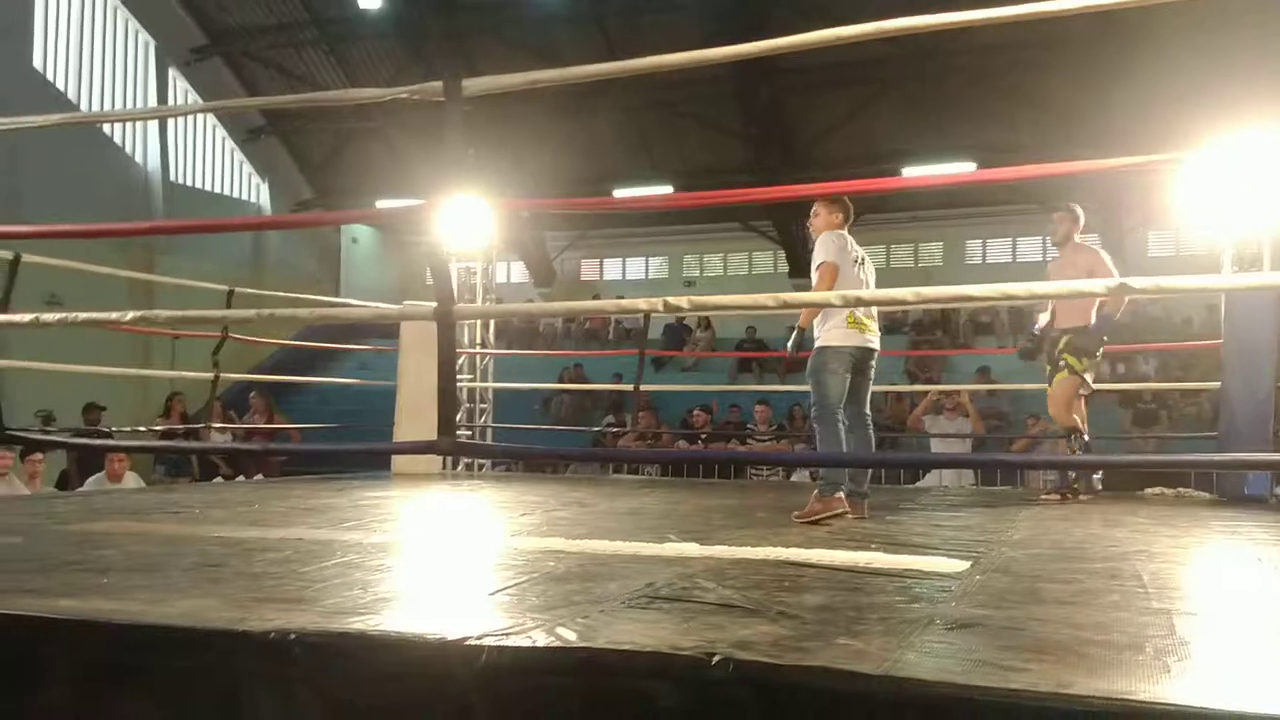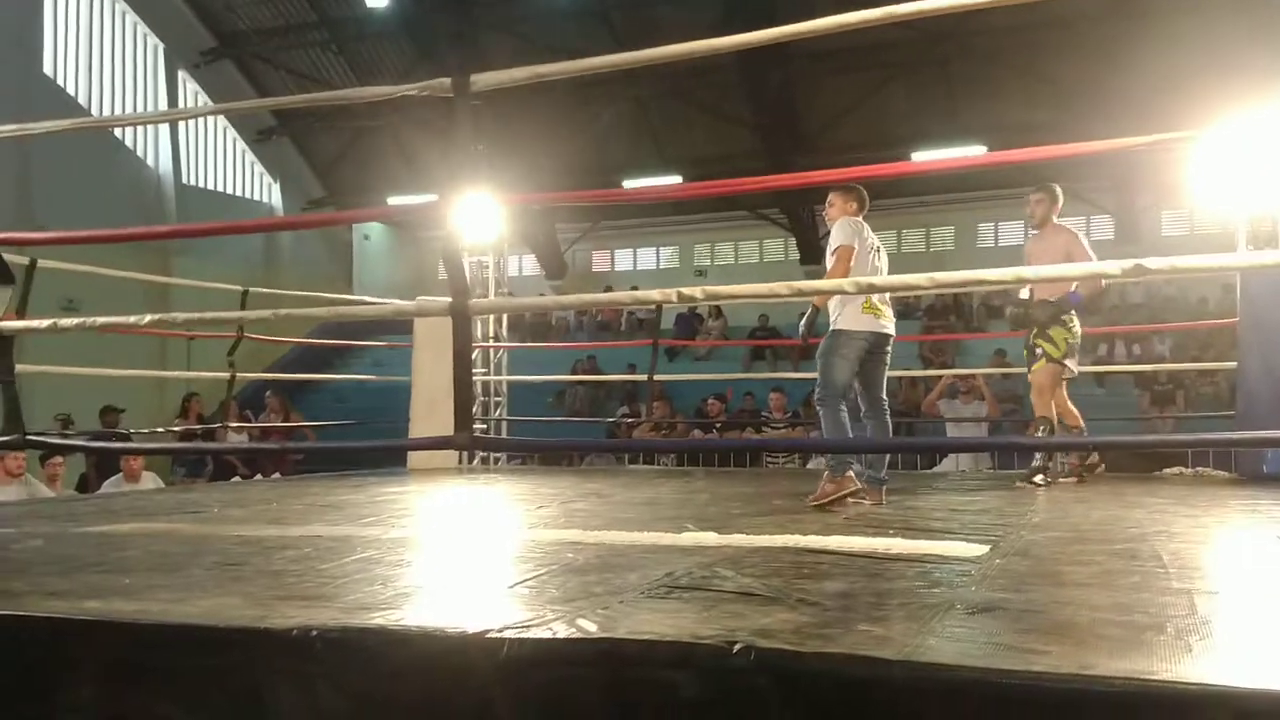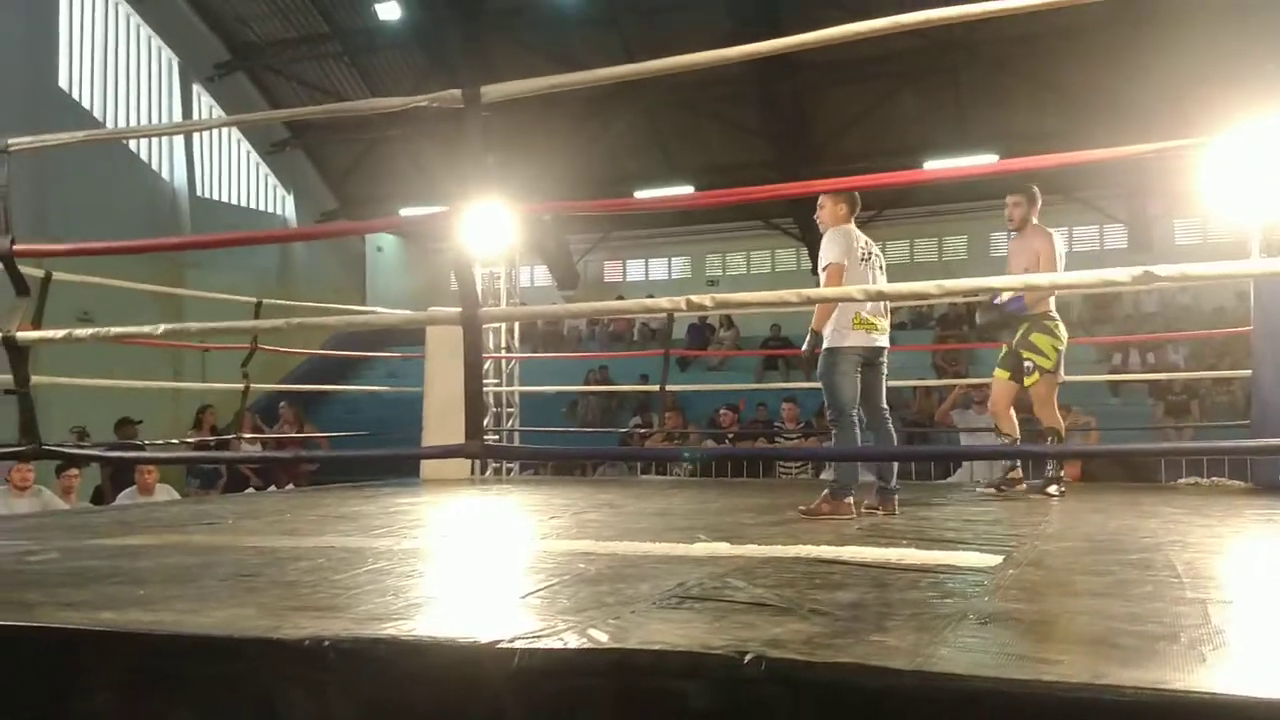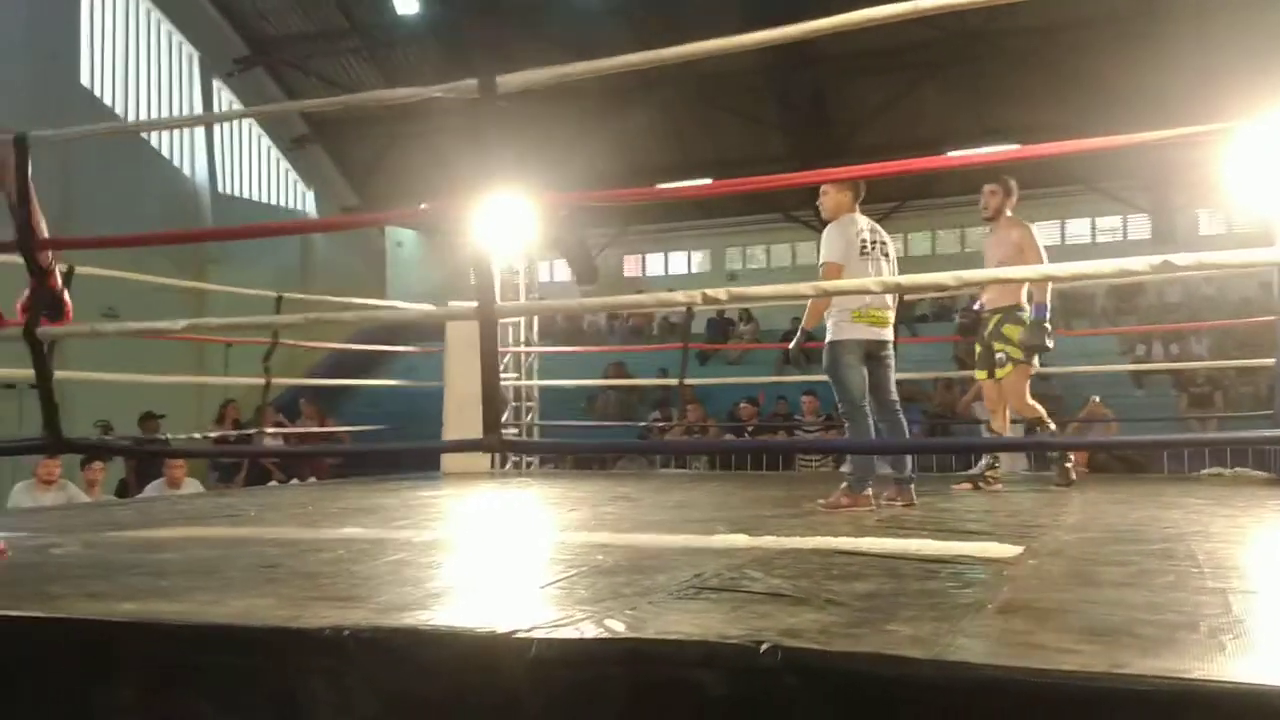
dt=0.4s
person 1, frame 1
left shoulder: (830, 239)
right shoulder: (861, 256)
left elbow: (825, 284)
left wrist: (799, 329)
left hip: (836, 340)
right hip: (866, 340)
left knee: (828, 415)
right knee: (859, 419)
left ankle: (831, 492)
right ankle: (857, 497)
person 1, frame 2
left shoulder: (847, 225)
right shoulder: (875, 244)
left elbow: (841, 266)
left wrist: (814, 308)
left hip: (852, 325)
right hip: (881, 326)
left knee: (830, 396)
right knee: (875, 405)
left ankle: (840, 473)
right ankle: (875, 484)
person 1, frame 3
left shoulder: (836, 235)
right shoulder: (871, 246)
left elbow: (833, 285)
left wrist: (814, 331)
left hip: (845, 340)
right hip: (875, 339)
left knee: (844, 418)
right knee: (878, 416)
left ankle: (841, 497)
right ankle: (886, 494)
person 1, frame 4
left shoulder: (838, 229)
right shoulder: (880, 234)
left elbow: (828, 284)
right elbow: (894, 288)
left wrist: (804, 330)
left hip: (847, 333)
right hip: (881, 332)
left knee: (855, 410)
right knee: (889, 408)
left ankle: (859, 489)
right ankle: (904, 485)
person 2, frame 1
left shoulder: (1092, 256)
right shoulder: (1054, 265)
left elbow: (1118, 295)
left wrist: (1098, 331)
right wrist: (1035, 333)
left hip: (1081, 339)
right hip: (1056, 341)
left knee: (1058, 409)
right knee: (1073, 414)
left ankle: (1088, 468)
right ankle: (1076, 480)
person 2, frame 2
left shoulder: (1069, 238)
right shoulder: (1031, 245)
left elbow: (1095, 280)
left wrist: (1061, 305)
right wrist: (1022, 302)
left hip: (1059, 323)
right hip: (1037, 325)
left knee: (1041, 395)
right knee: (1057, 398)
left ankle: (1041, 465)
right ankle: (1086, 456)
person 2, frame 3
left shoulder: (1046, 240)
right shoulder: (1014, 245)
left elbow: (1047, 288)
left wrist: (1006, 308)
right wrist: (998, 305)
left hip: (1042, 328)
right hip: (1018, 330)
left knee: (1044, 406)
right knee: (998, 403)
left ankle: (1054, 475)
right ankle: (1012, 470)
person 2, frame 4
left shoulder: (1020, 232)
right shoulder: (990, 238)
left elbow: (1043, 276)
left wrist: (1040, 321)
right wrist: (975, 309)
left hip: (1013, 321)
right hip: (988, 323)
left knee: (1018, 399)
right knee: (994, 402)
left ankle: (1061, 457)
right ankle: (989, 469)
